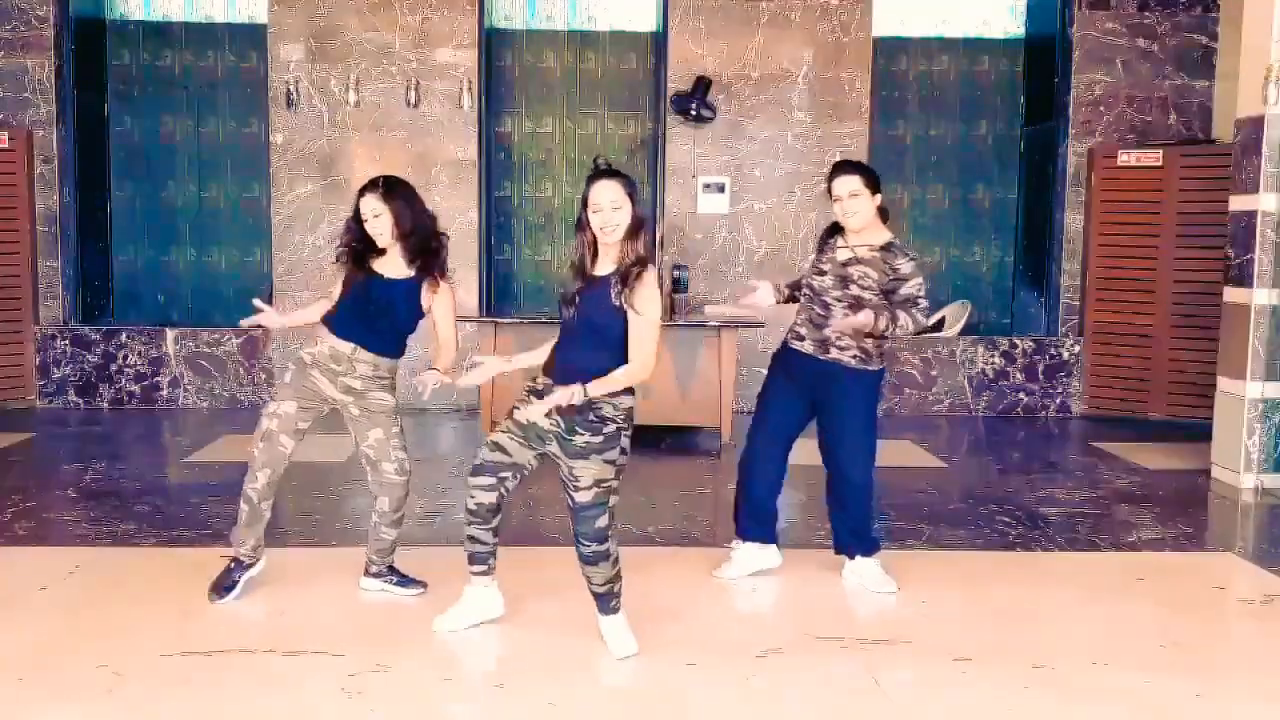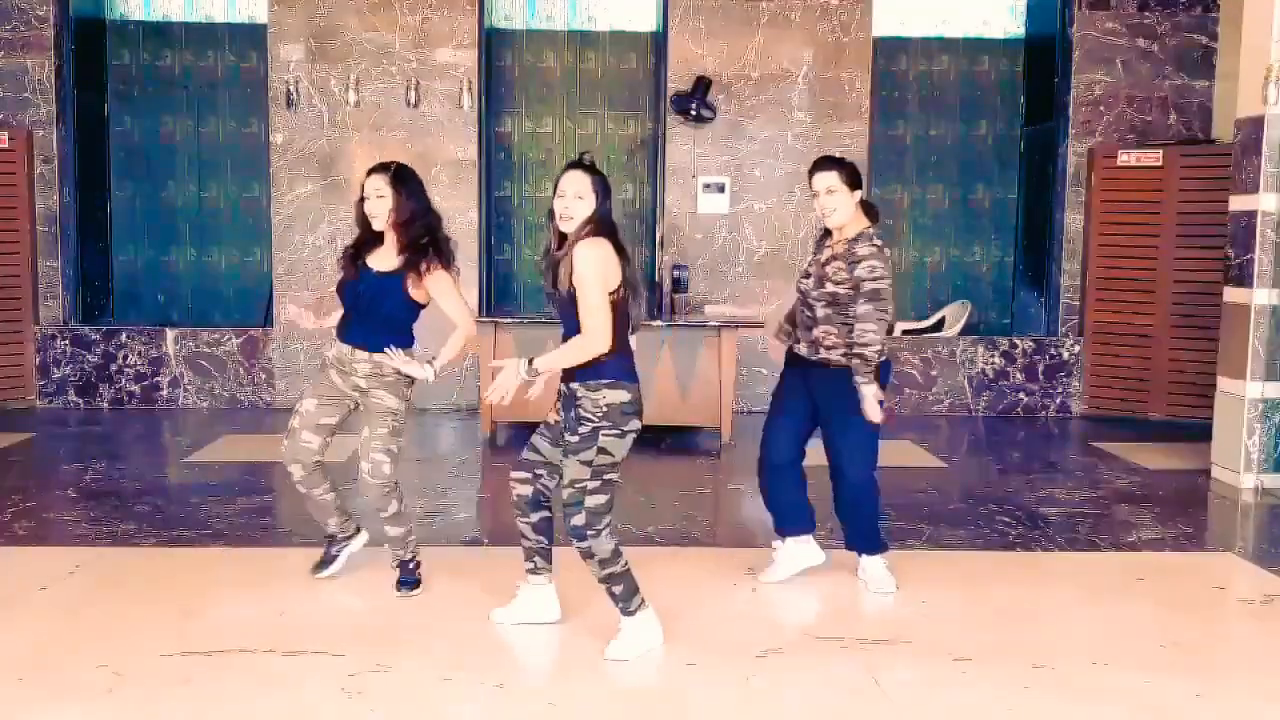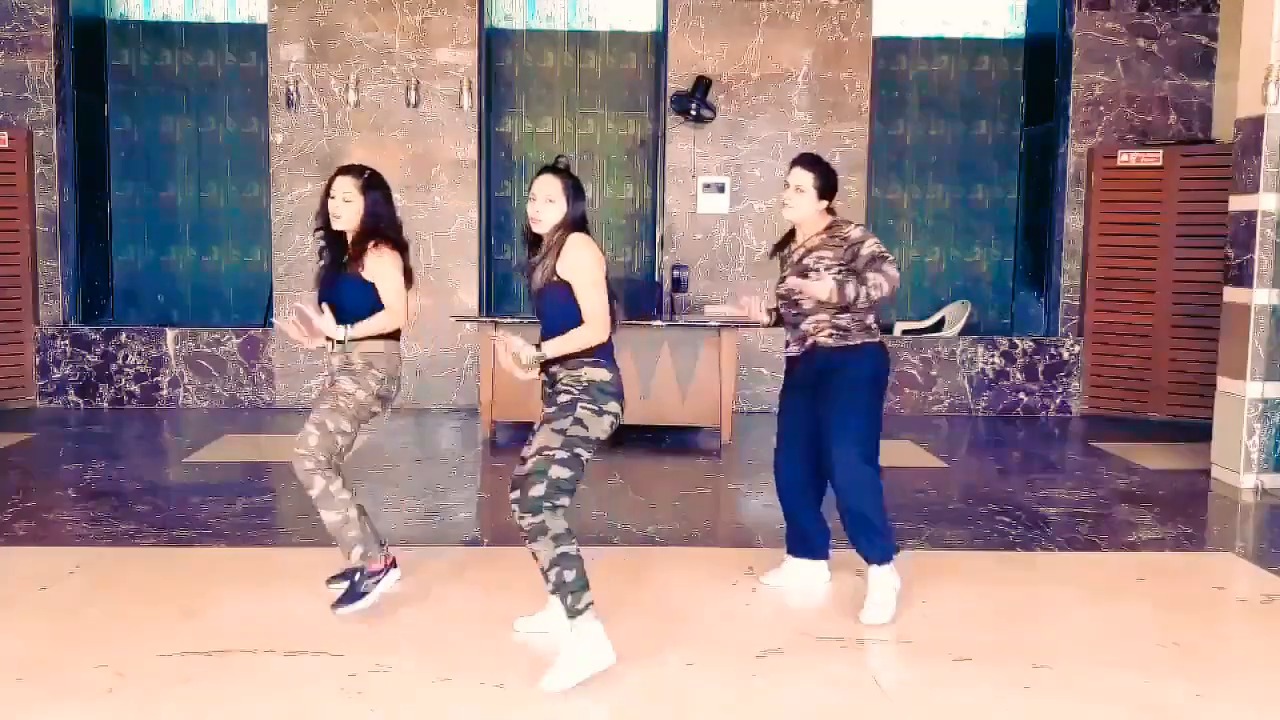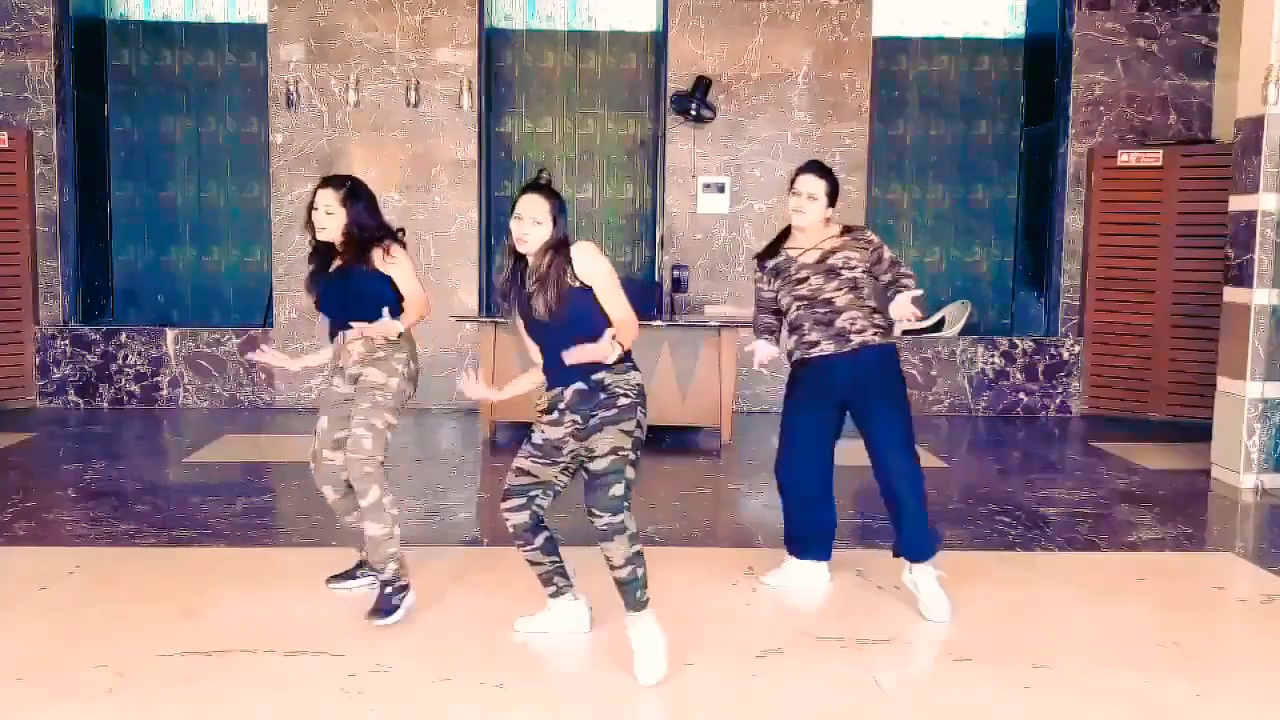
dt=0.5s
person 1, frame 1
left shoulder: (640, 276)
right shoulder: (584, 263)
left elbow: (642, 365)
left wrist: (578, 392)
right wrist: (505, 363)
left hip: (600, 411)
right hip: (545, 397)
left knee: (590, 526)
right knee: (484, 481)
left ankle: (612, 618)
right ankle: (482, 593)
person 1, frame 2
left shoulder: (589, 249)
right shoulder: (577, 251)
left elbow: (596, 340)
left wrist: (527, 367)
right wrist: (551, 367)
left hip: (605, 403)
right hip: (581, 398)
left knee: (584, 524)
right knee: (526, 477)
left ankle: (639, 621)
right ankle: (539, 591)
person 1, frame 3
left shoulder: (576, 245)
right shoulder: (547, 257)
left elbow: (599, 327)
left wrist: (532, 352)
right wrist: (527, 360)
left hip: (588, 390)
right hip: (564, 392)
left knee: (544, 505)
right knee: (526, 492)
left ankle: (586, 639)
right ankle: (566, 608)
person 1, frame 4
left shoulder: (582, 256)
right shoulder: (517, 288)
left elbow: (629, 322)
left wrist: (610, 344)
right wrist: (492, 393)
left hip: (612, 393)
right hip: (563, 406)
left knee: (608, 506)
right knee: (517, 501)
left ankle: (643, 626)
right ankle: (565, 605)
person 2, frame 1
right shoulder: (830, 238)
left elbow: (916, 315)
left wrist: (871, 322)
right wrist: (779, 293)
left hip: (852, 376)
right hip: (795, 361)
left knee: (851, 468)
right knee: (762, 450)
person 2, frame 2
left shoulder: (867, 249)
right shoulder: (827, 241)
left elbow: (872, 315)
left wrist: (865, 383)
right wrist: (785, 329)
left hip: (848, 374)
right hip: (803, 364)
left knee: (852, 469)
right knee: (777, 450)
person 2, frame 3
left shoulder: (848, 235)
right shoulder: (787, 249)
left elbow: (887, 274)
left wrist: (835, 290)
right wrist: (768, 313)
left hip: (852, 361)
right hip: (803, 368)
left knee: (849, 461)
right knee: (792, 466)
person 2, frame 4
left shoulder: (861, 241)
right shoulder: (773, 260)
left elbow: (898, 275)
right elbow: (767, 316)
left wrist: (901, 300)
right wrist: (765, 342)
left hip: (873, 363)
right hip: (813, 373)
left knee: (895, 460)
right knee: (797, 467)
person 3, frame 1
left shoulder: (431, 279)
right shoulder: (360, 257)
left elbow: (447, 344)
left wrist: (436, 371)
right wrist: (285, 320)
left hip: (372, 382)
right hip: (317, 364)
left knee: (393, 478)
right knee: (266, 459)
person 3, frame 2
left shoulder: (423, 265)
right shoulder: (363, 251)
left elbow: (465, 325)
left wrist: (431, 368)
right wrist: (322, 322)
left hip: (385, 376)
right hip: (338, 365)
left knee: (378, 476)
right knee: (298, 454)
person 3, frame 3
left shoulder: (380, 251)
right shoulder: (343, 255)
left elbow: (397, 313)
left wrist: (340, 332)
right wrist: (316, 336)
left hip: (370, 367)
right hip: (345, 367)
left knee: (310, 458)
right knee: (319, 462)
left ankle: (372, 565)
right ankle: (370, 555)
person 3, frame 4
left shoulder: (385, 251)
right shoulder: (327, 267)
left elbow: (419, 303)
left wrist: (394, 327)
right wrist: (295, 363)
left hip: (388, 361)
right hip: (345, 368)
left knee: (362, 462)
right knee: (327, 468)
right ankle: (376, 559)
